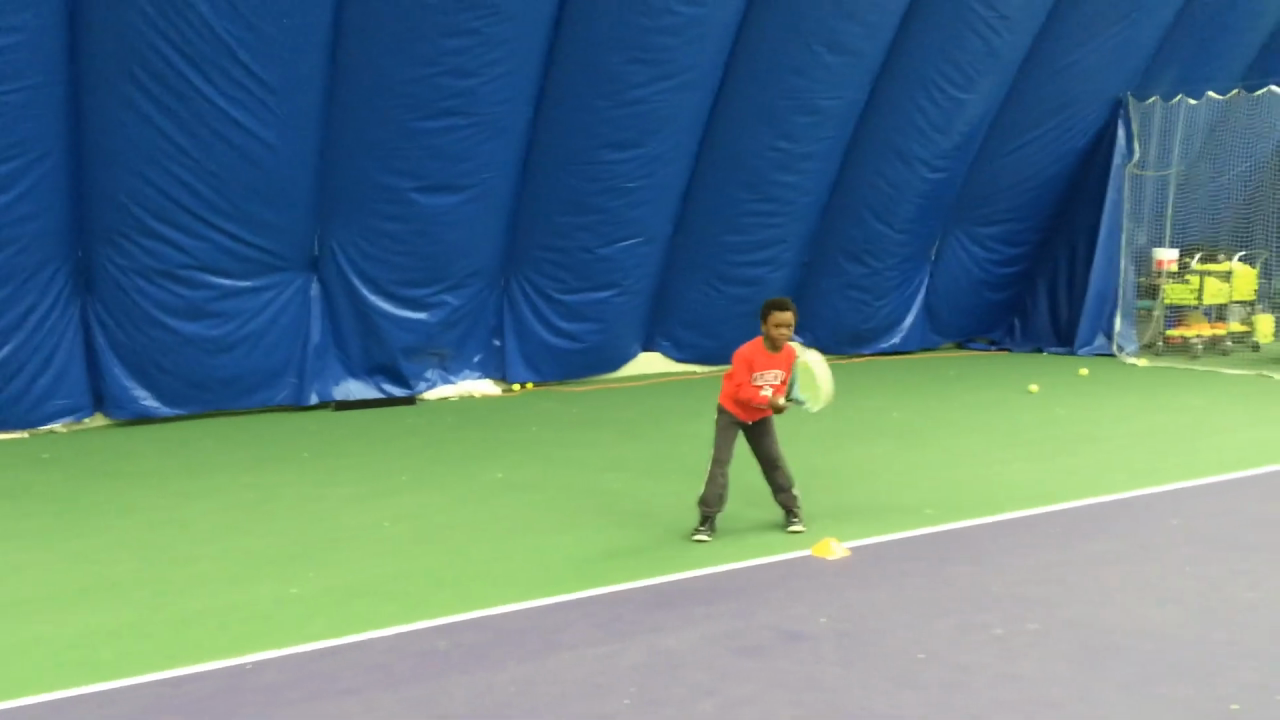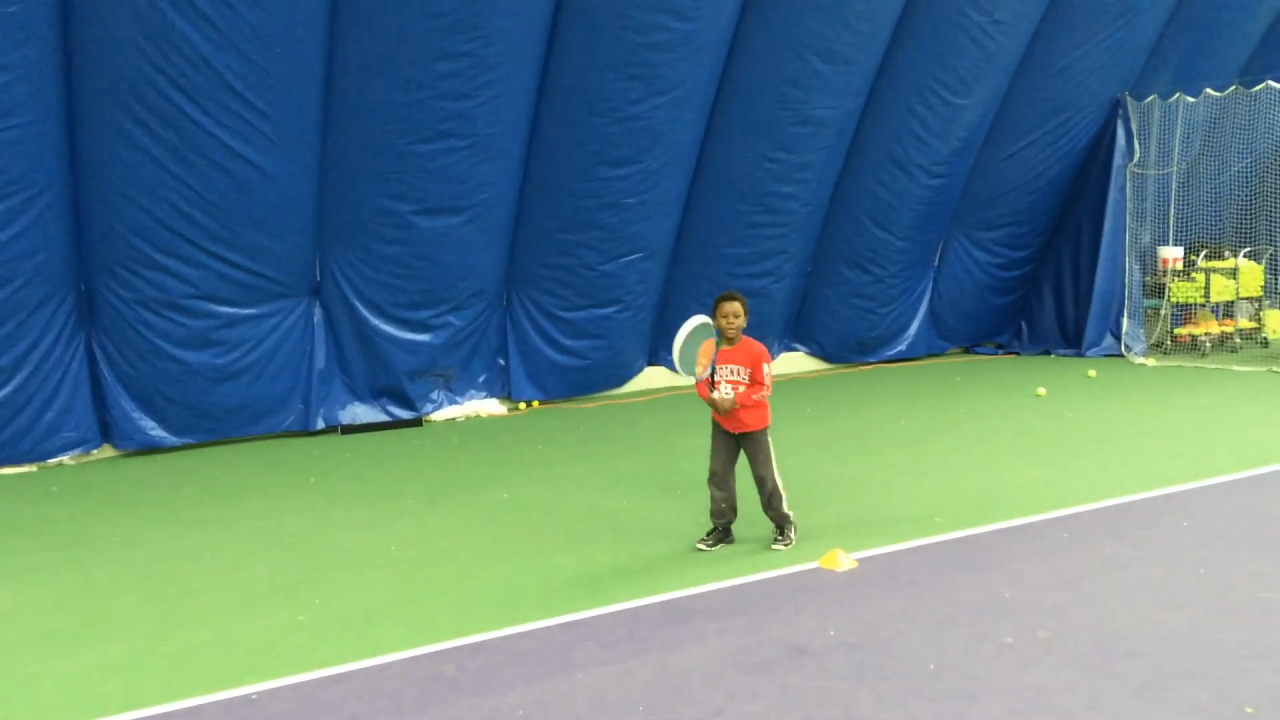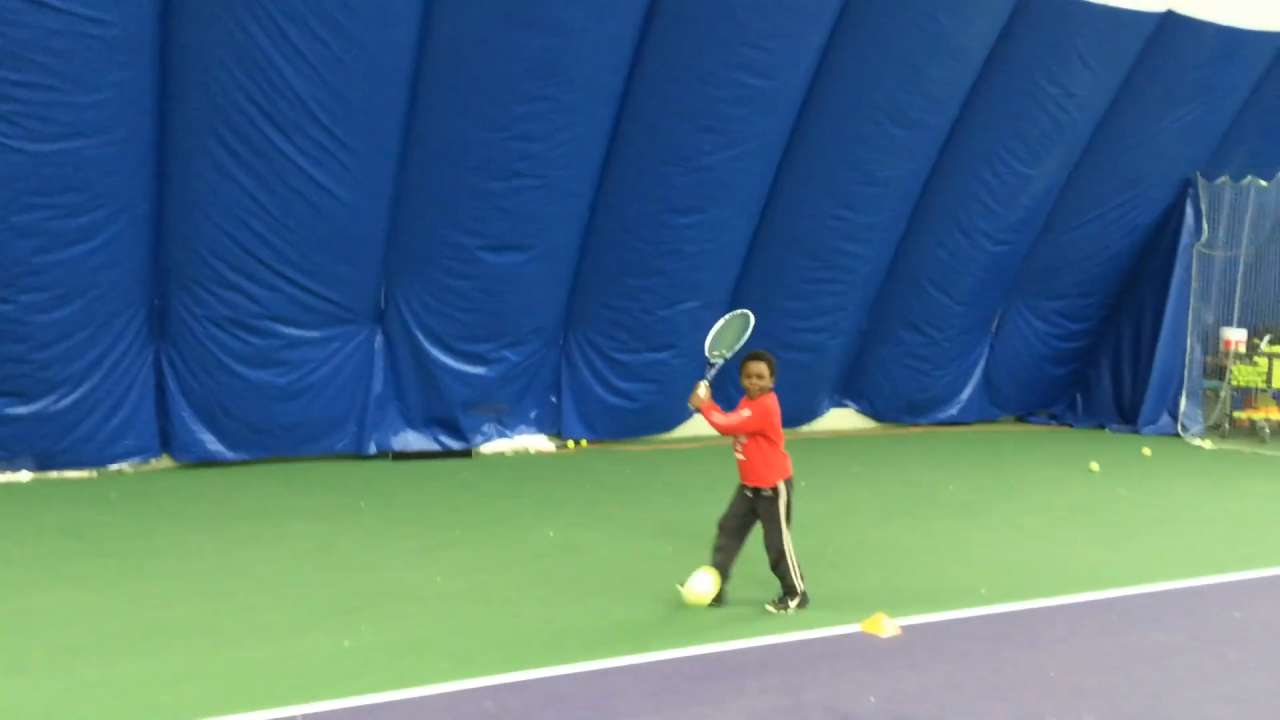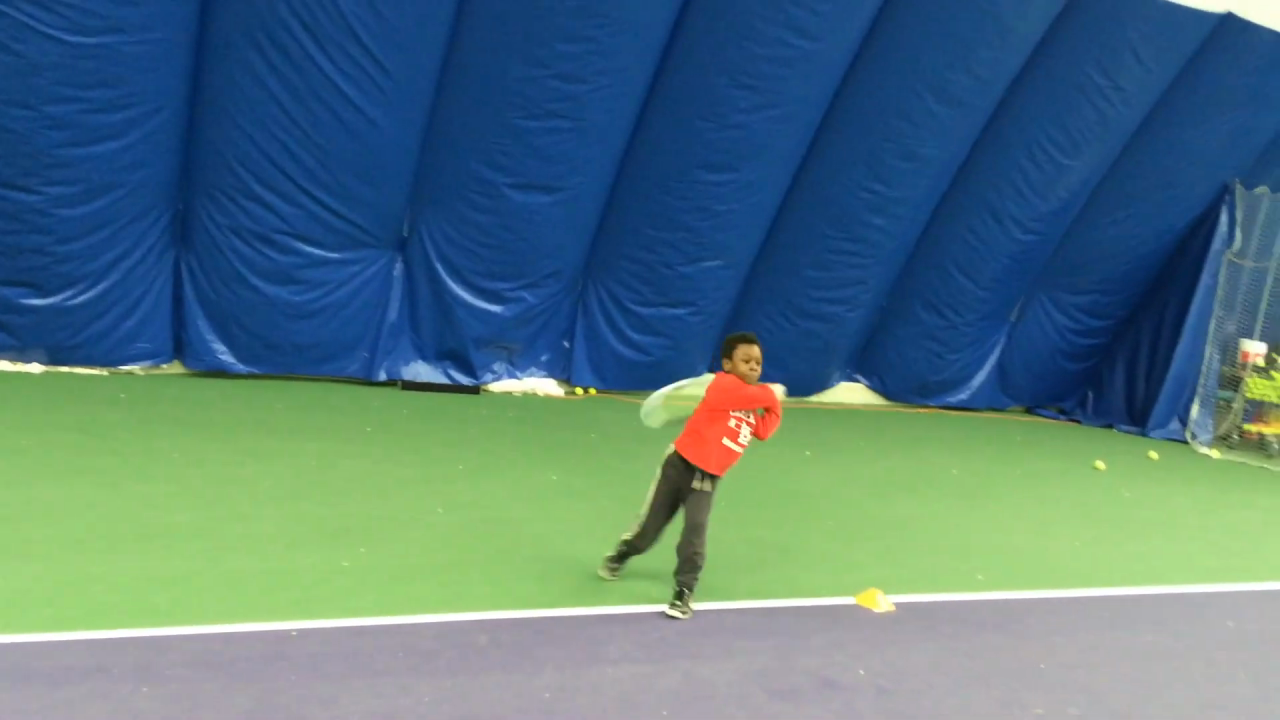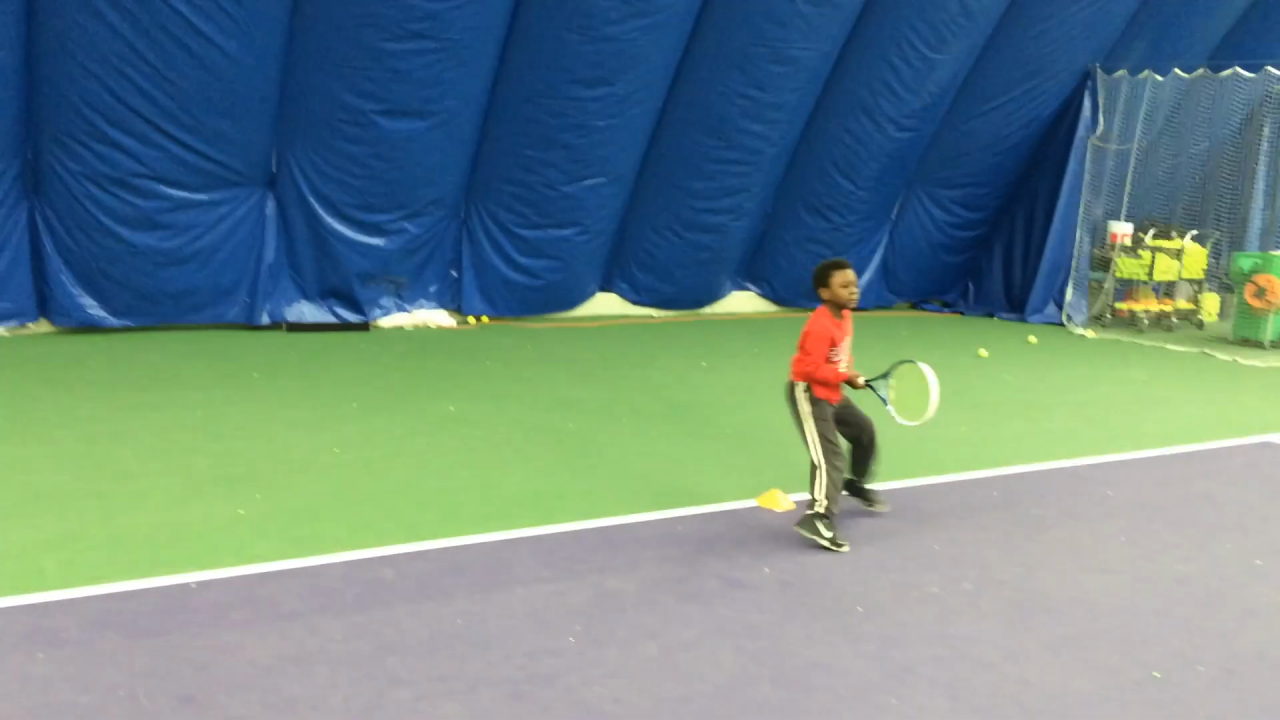
dt=1s
person 1, frame 1
left shoulder: (790, 354)
right shoulder: (746, 353)
left elbow: (782, 384)
right elbow: (739, 390)
left wrist: (779, 401)
right wrist: (768, 401)
left hip: (761, 415)
right hip: (731, 411)
left knee: (774, 460)
right knee: (720, 462)
left ankle: (791, 510)
right ankle: (708, 517)
person 1, frame 2
left shoulder: (756, 350)
left elbow: (764, 388)
right elbow: (702, 383)
left wrist: (735, 402)
right wrist: (712, 399)
left hip: (754, 424)
right hip: (722, 424)
left knee: (765, 475)
right knee: (718, 475)
left ankle: (784, 525)
right ankle: (722, 528)
person 1, frame 3
left shoulder: (765, 406)
right shoulder: (748, 402)
left elbow: (728, 426)
right elbow: (730, 423)
left wrist: (703, 406)
right wrist: (708, 403)
left hip: (772, 485)
right hip: (749, 484)
left knee: (777, 541)
right knee: (728, 529)
left ankle: (795, 593)
person 1, frame 4
left shoulder: (752, 404)
right shoulder: (724, 384)
left elbow: (764, 432)
right elbow: (762, 396)
left wrist: (774, 401)
right wrist: (771, 393)
left hip: (709, 476)
right hip: (684, 464)
left knee: (696, 529)
right knee: (653, 522)
left ankle: (684, 590)
right ankle: (622, 553)
person 1, frame 5
left shoulder: (844, 317)
right shoulder: (819, 326)
right elbow: (813, 368)
left wrist: (850, 374)
right wrist: (847, 377)
left hip: (829, 393)
right hip: (808, 394)
left knee: (865, 431)
right knee: (828, 454)
left ankle: (856, 484)
right ankle: (818, 519)
